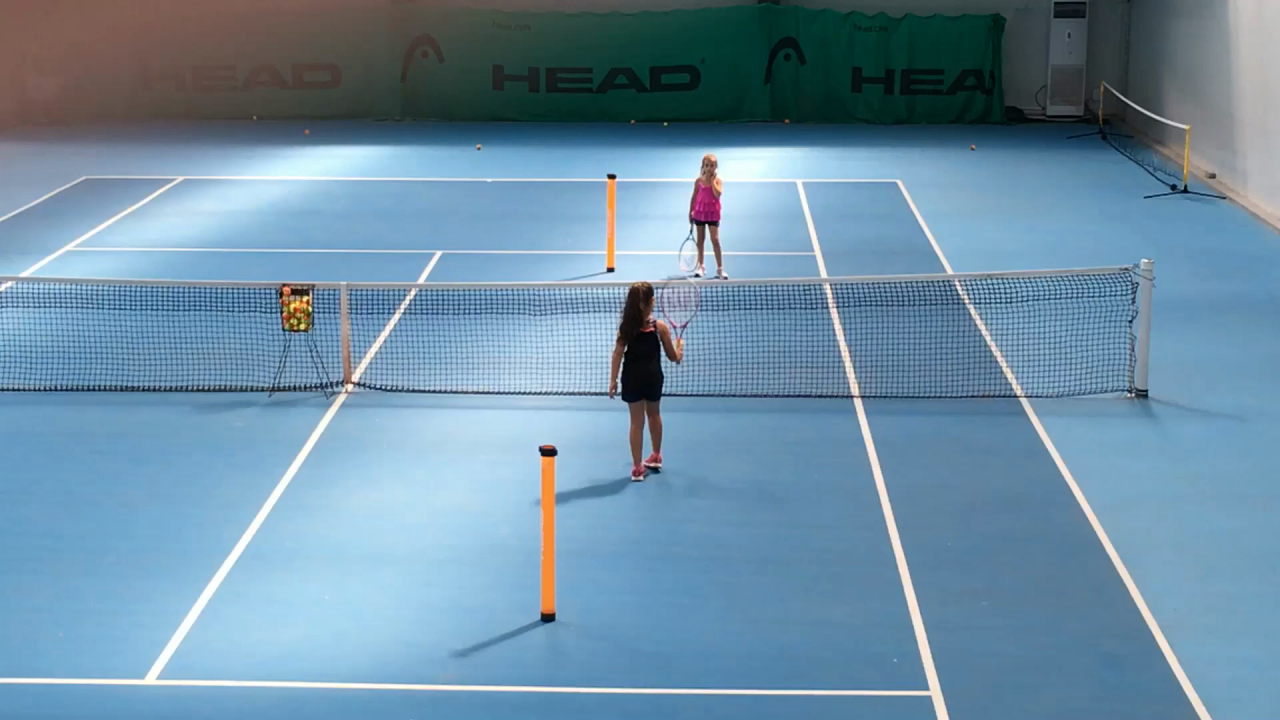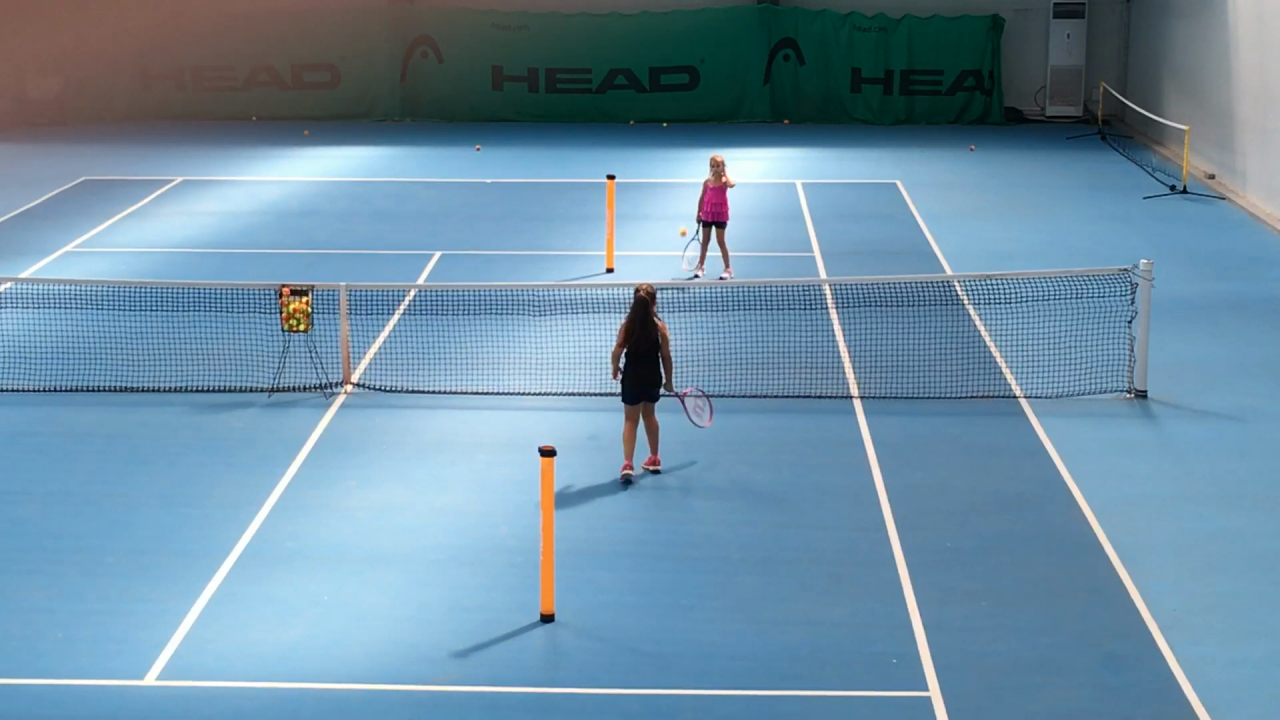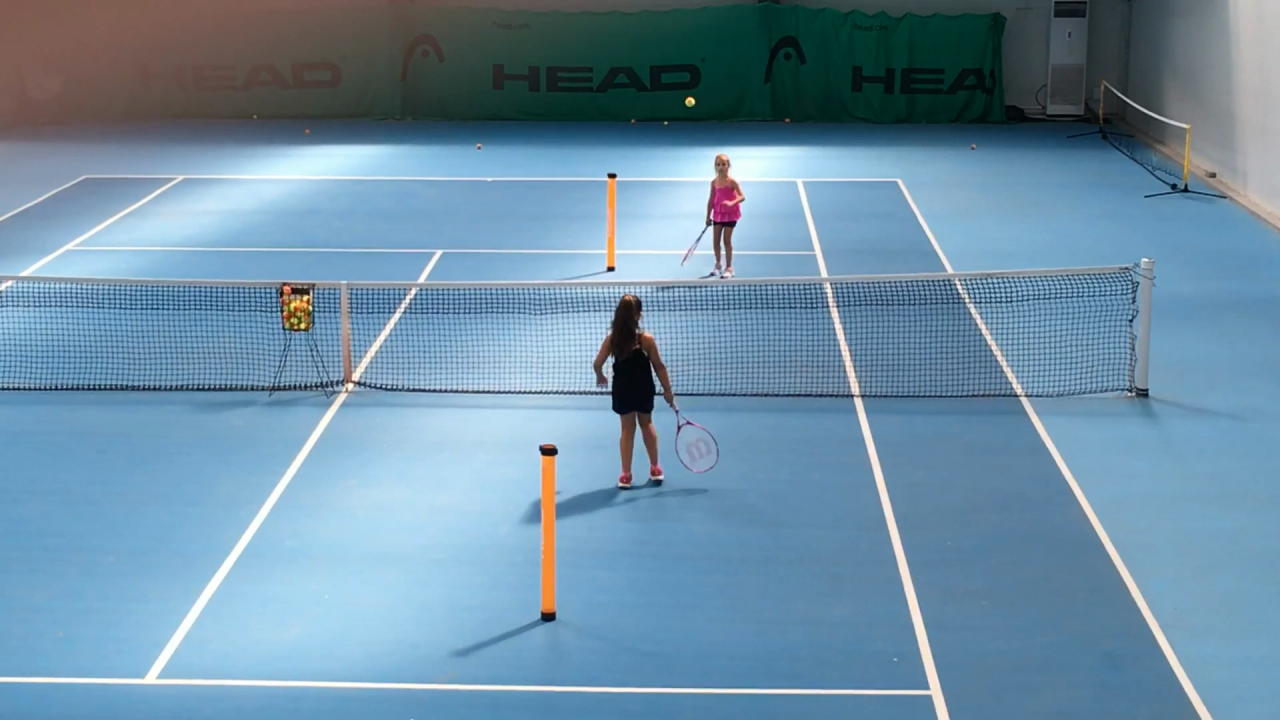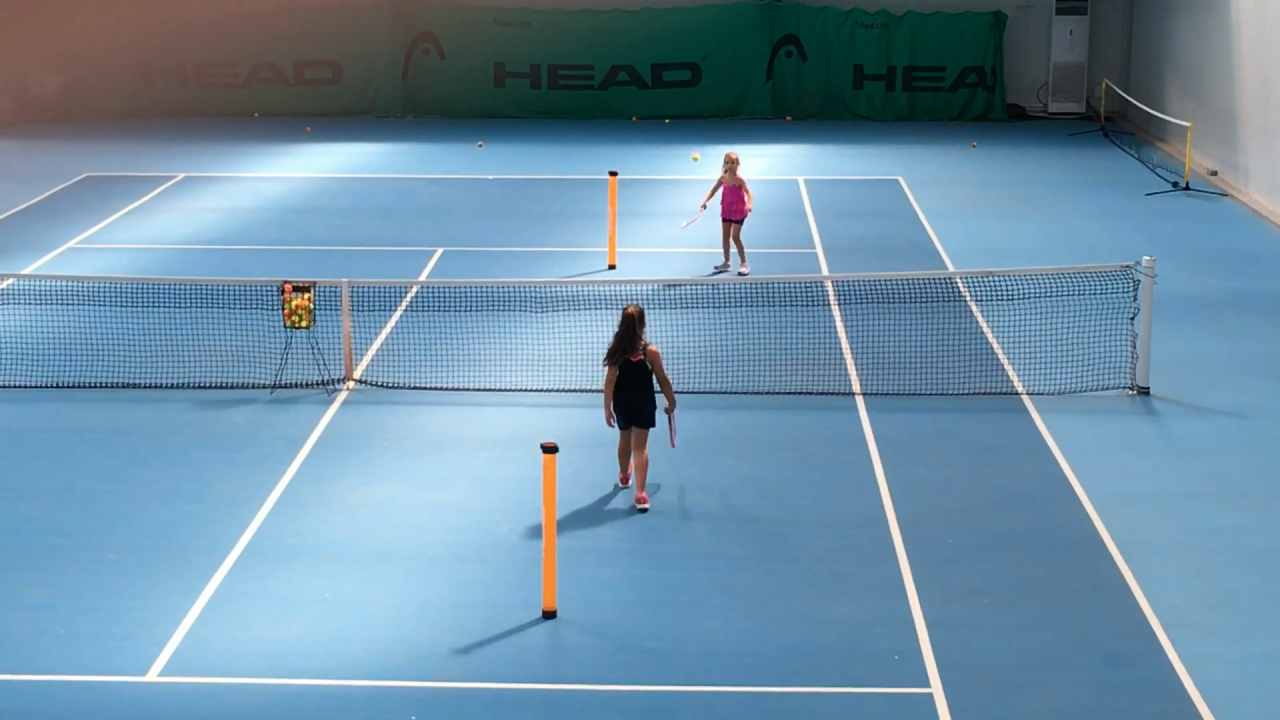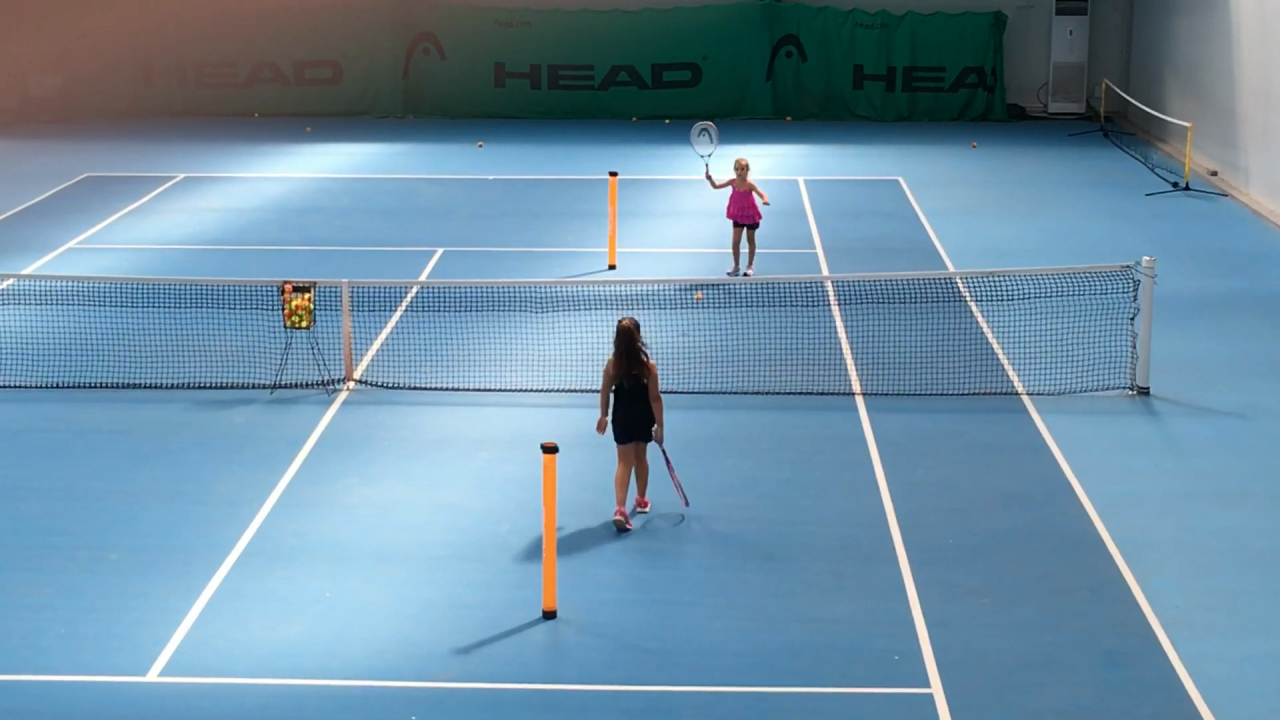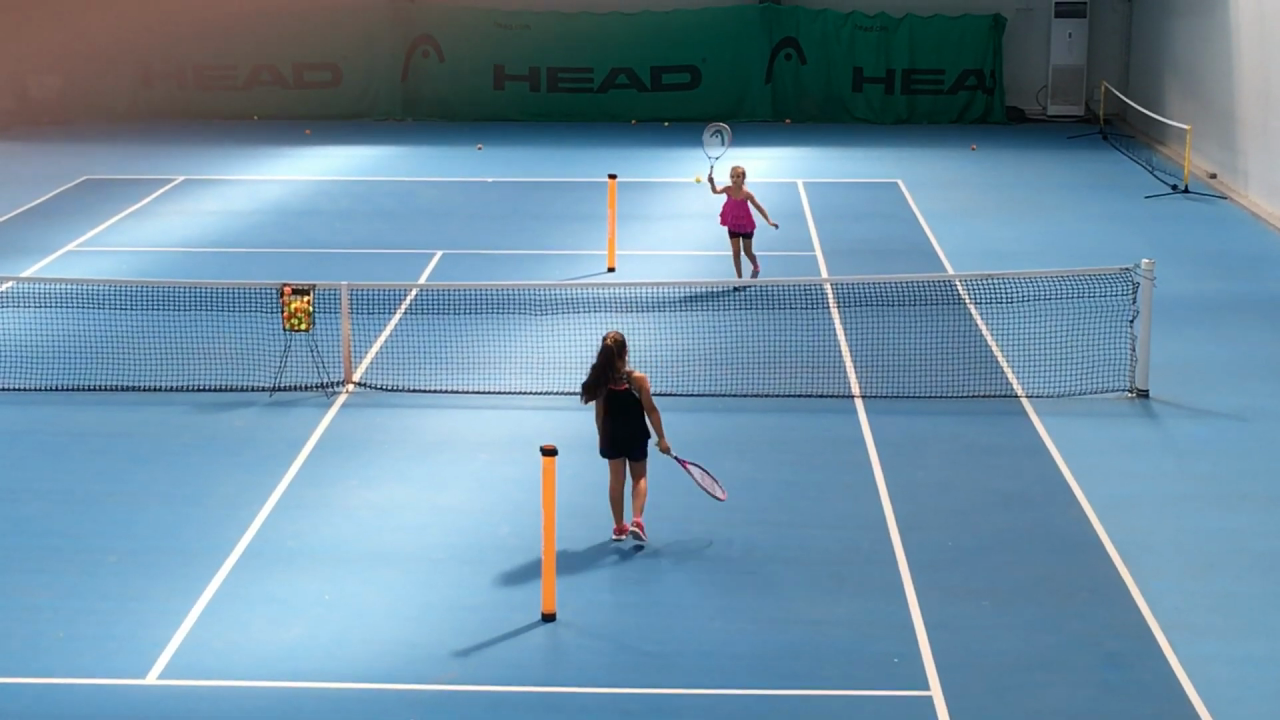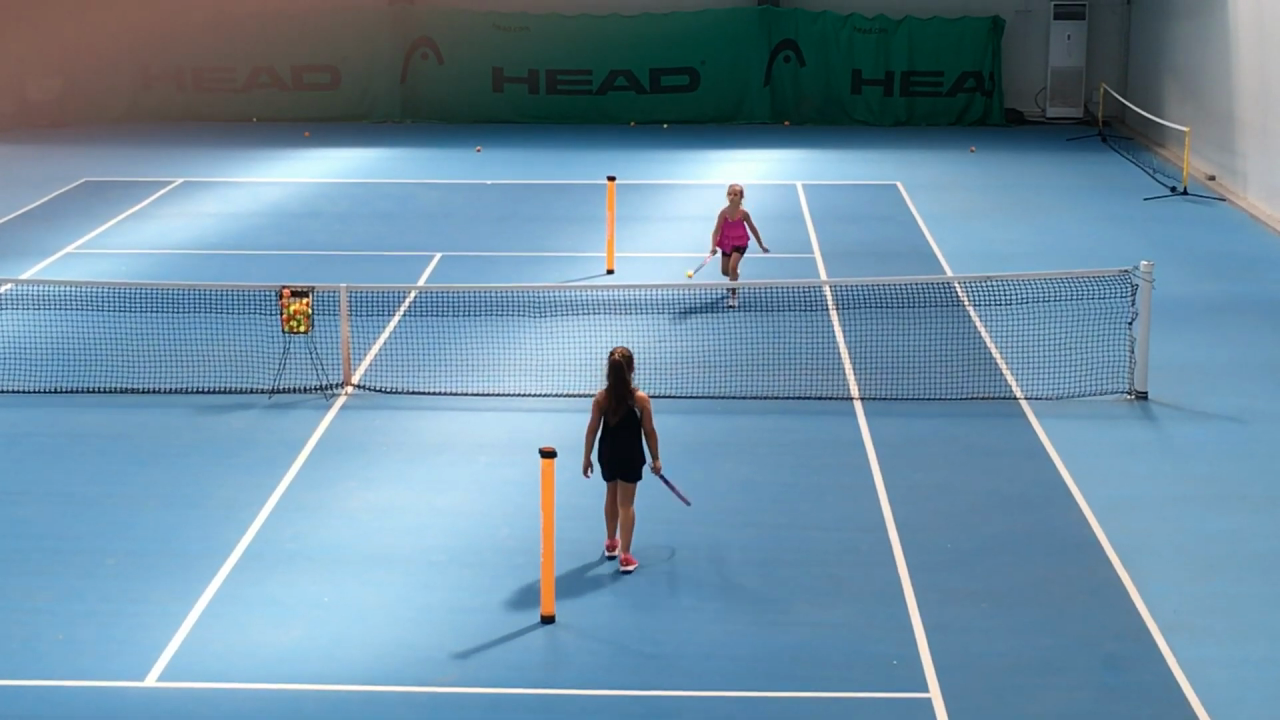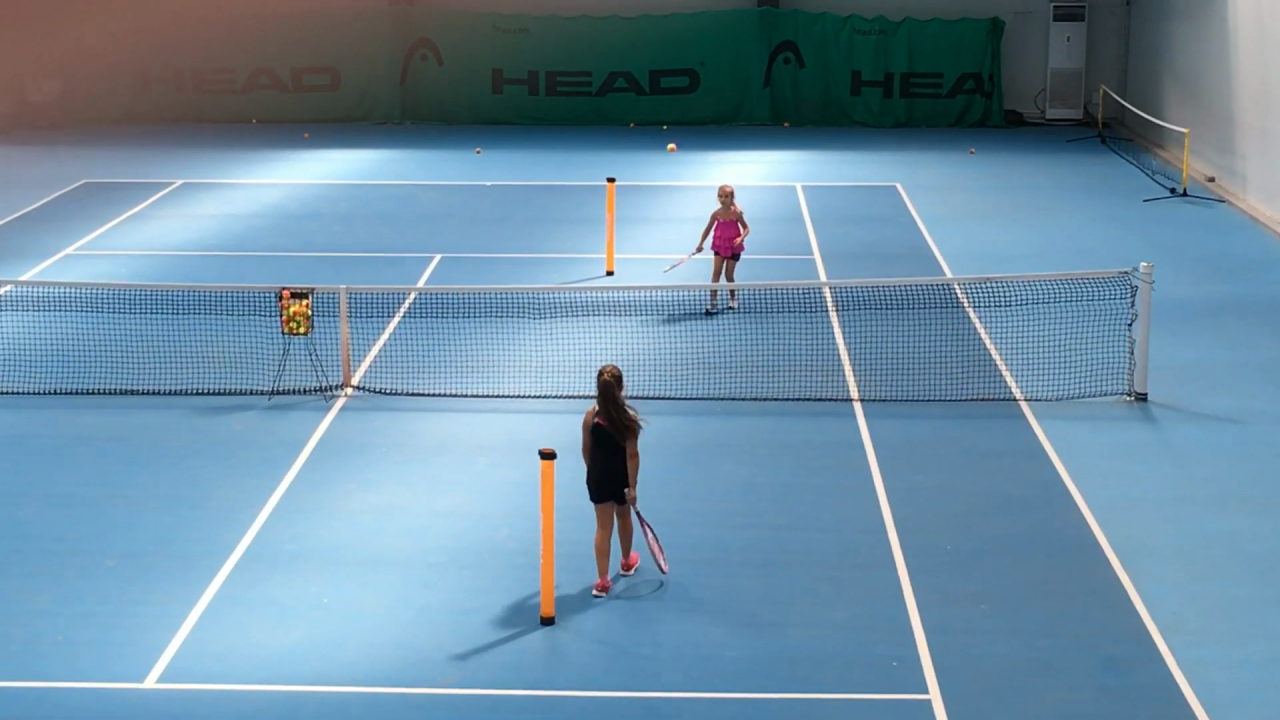
dt=0.4s
person 1, frame 1
left shoulder: (626, 325)
right shoulder: (659, 326)
left elbow: (617, 354)
right elbow: (672, 356)
left wrist: (613, 380)
right wrist: (679, 347)
left hip: (632, 377)
right hip: (653, 376)
left knee: (636, 422)
right knee: (654, 415)
left ankle: (637, 468)
right ankle: (656, 456)
person 1, frame 2
left shoulder: (627, 326)
right shoulder: (660, 327)
left elbow: (616, 354)
right elbow: (666, 357)
left wrist: (615, 368)
right wrist: (668, 380)
left hip: (632, 378)
right hip: (652, 378)
left knee: (631, 421)
right knee: (649, 416)
left ankle: (628, 464)
right ankle: (653, 459)
person 1, frame 3
left shoulder: (612, 338)
right shoulder: (646, 339)
left elbow: (597, 364)
right elbow: (659, 367)
left wrist: (600, 376)
right wrist: (668, 390)
left hip: (622, 391)
right hip: (643, 390)
left knee: (627, 430)
right knee: (647, 425)
left ankle: (626, 475)
right ankle: (655, 468)
person 1, frame 4
left shoulder: (616, 350)
right shoulder: (651, 351)
left elbow: (610, 381)
right elbow: (662, 381)
left wrist: (607, 408)
right wrist: (671, 402)
left hip: (622, 404)
right hip: (644, 405)
left knee: (625, 441)
right knee: (639, 448)
left ankle: (623, 476)
right ankle: (640, 494)
person 1, frame 5
left shoulder: (611, 364)
right shoulder: (648, 365)
left elbow: (605, 393)
right elbow: (655, 397)
left wrist: (603, 416)
right wrist: (659, 425)
left hip: (622, 419)
right hip: (644, 419)
left knee: (624, 463)
right knee: (641, 459)
left ankle: (620, 510)
right ankle: (641, 500)
person 1, frame 6
left shoulder: (601, 381)
right shoulder: (638, 379)
left elbow: (600, 413)
right elbow: (651, 410)
left wrist: (602, 437)
right wrist: (661, 438)
left hip: (611, 435)
right hip: (635, 436)
left knee: (616, 480)
right knee: (639, 478)
left ankle: (619, 527)
right ankle: (637, 520)
person 1, frame 7
left shoulder: (602, 397)
right shoulder: (641, 399)
left elbow: (592, 429)
right elbow: (649, 432)
left wrist: (587, 458)
right wrist: (655, 459)
left hip: (607, 455)
right hip: (630, 456)
left knee: (612, 497)
right knee: (626, 504)
left ankle: (611, 542)
right ankle: (625, 556)
person 1, frame 8
left shoulder: (590, 415)
right shoulder: (629, 417)
left elbow: (586, 450)
right elbow: (632, 454)
right wrist: (632, 486)
left hip: (598, 477)
right hip: (620, 477)
left knee: (603, 527)
right knee: (623, 517)
left ankle: (602, 581)
right ankle: (627, 561)
